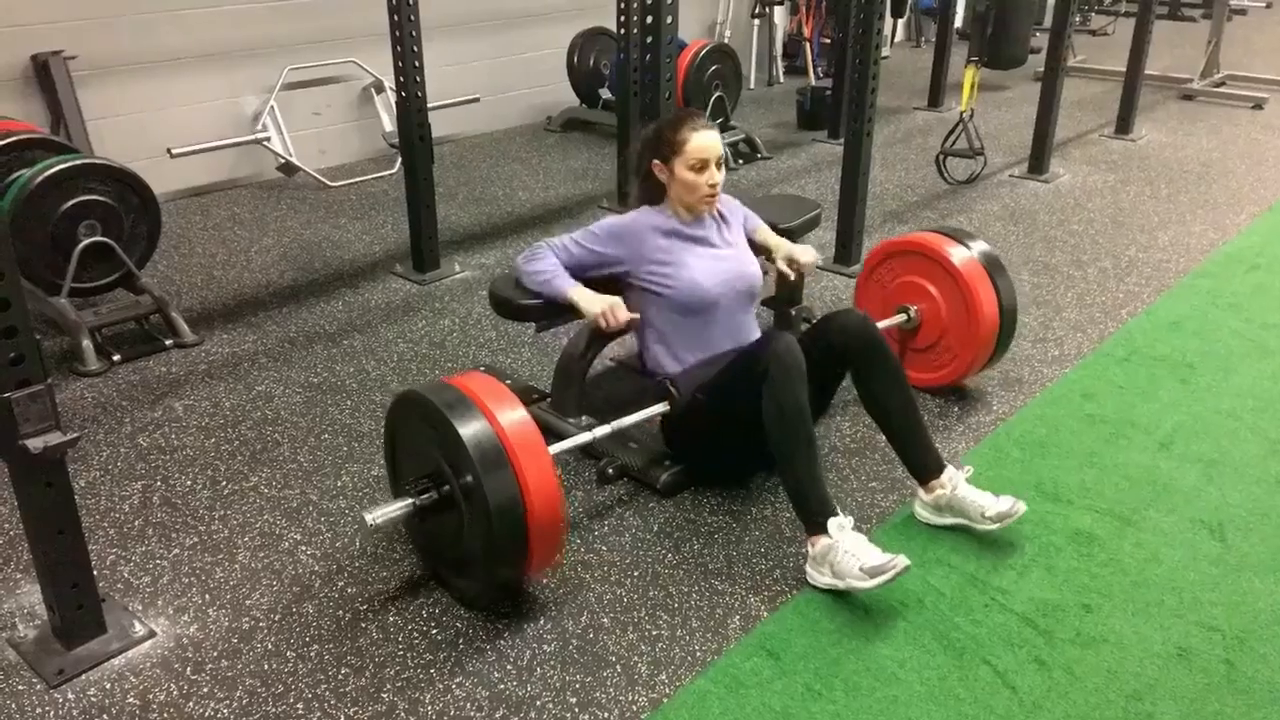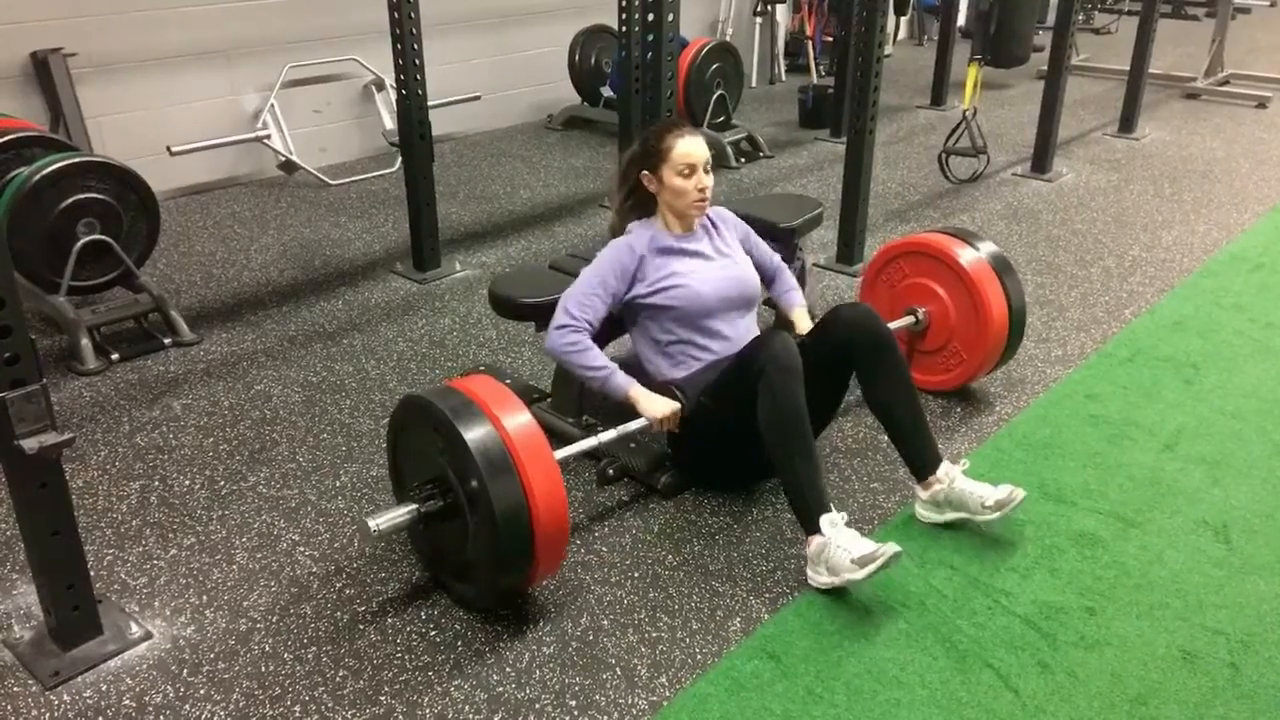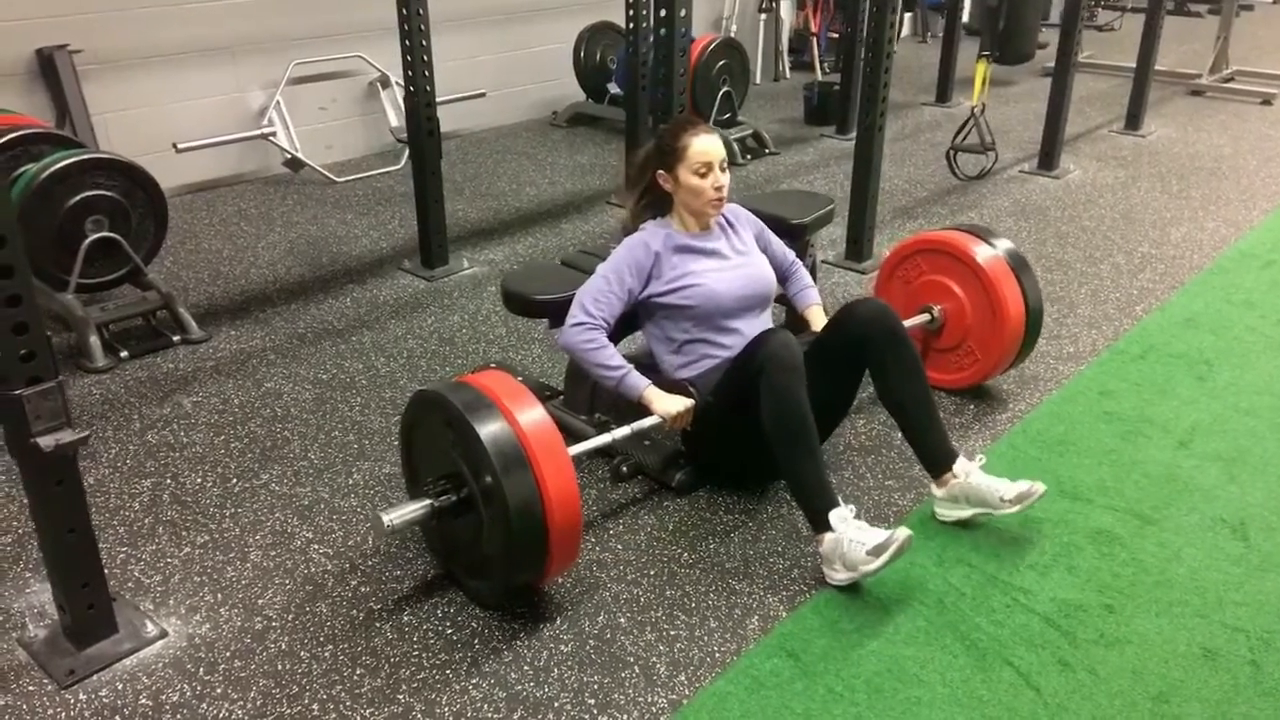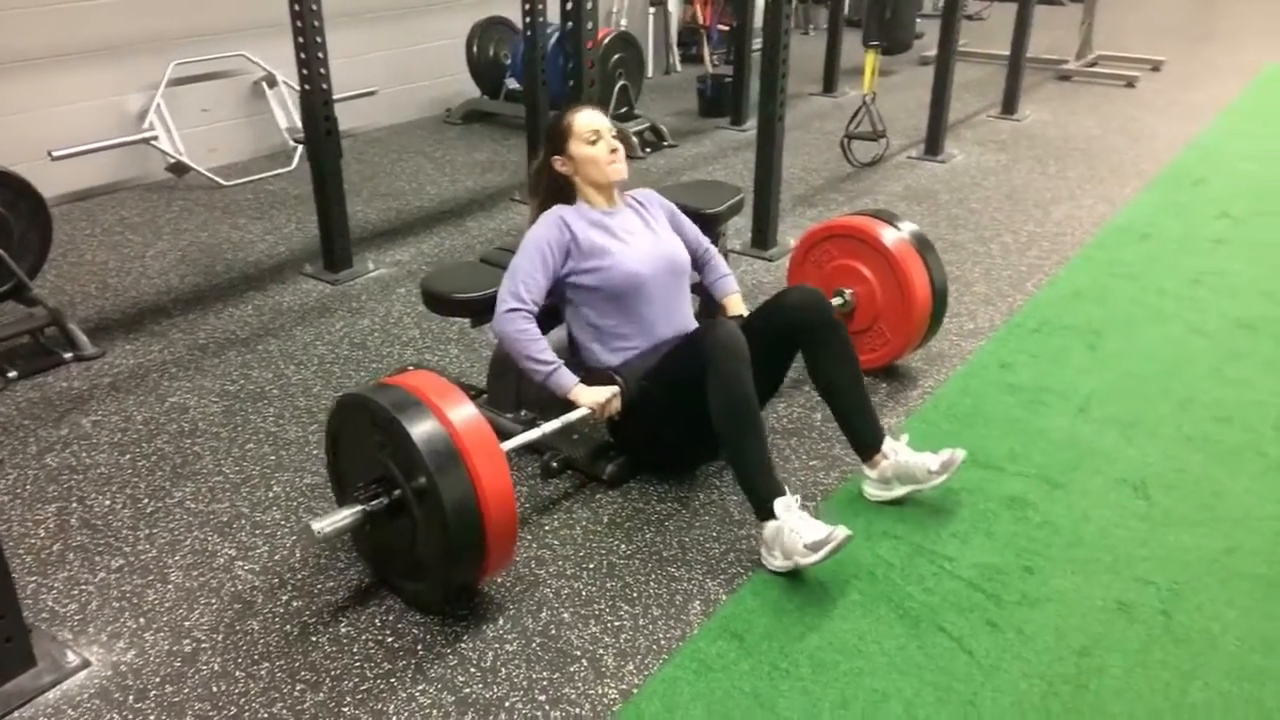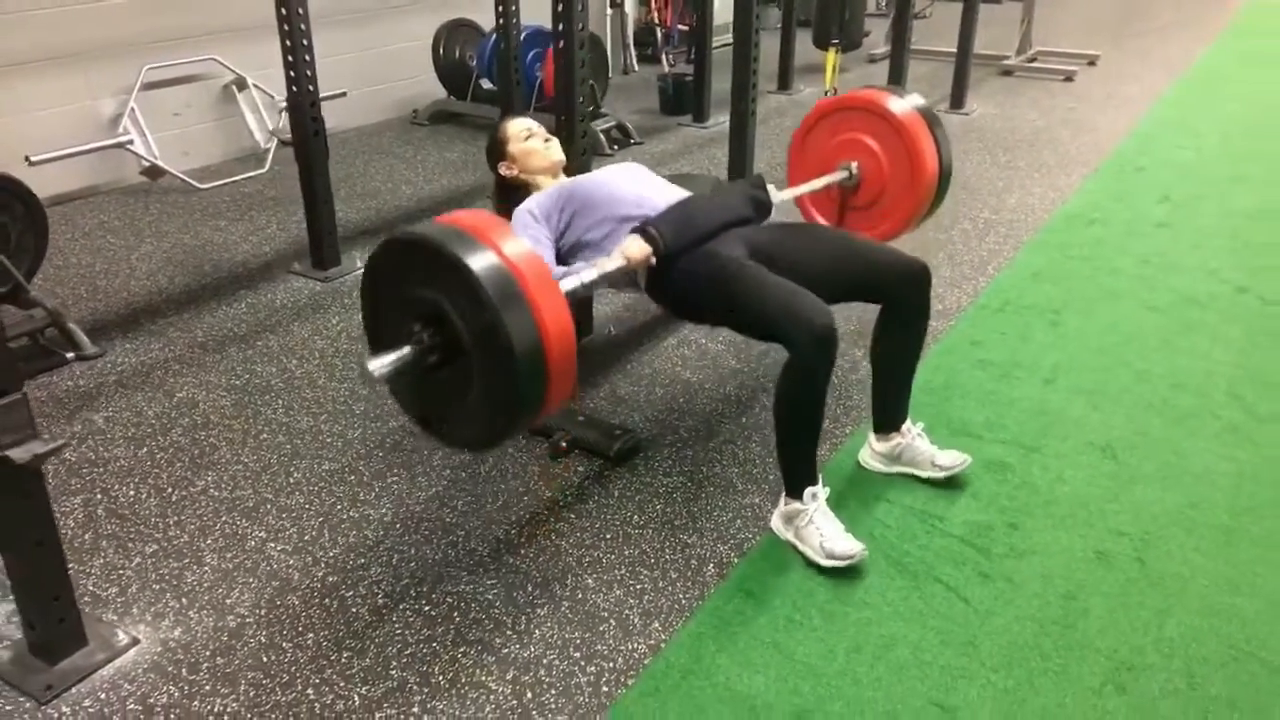
dt=1s
person 1, frame 1
left shoulder: (723, 210)
right shoulder: (634, 232)
right elbow: (534, 260)
left wrist: (778, 243)
right wrist: (583, 296)
left hip: (762, 397)
right hip: (698, 416)
left knee: (850, 327)
right knee: (778, 348)
left ankle: (938, 487)
right ankle: (825, 543)
person 1, frame 2
left shoulder: (722, 223)
right shoulder: (632, 250)
left elbow: (775, 271)
right elbow: (564, 334)
left wrist: (804, 324)
right wrist: (639, 395)
left hip: (770, 400)
right hip: (705, 424)
left knee: (855, 321)
right knee: (773, 347)
left ankle: (936, 484)
right ankle: (823, 541)
person 1, frame 3
left shoulder: (736, 220)
right shoulder: (646, 248)
left elbow: (791, 268)
right elbow: (579, 330)
left wrist: (822, 329)
right wrist: (652, 395)
left hip: (783, 397)
right hip: (719, 420)
left knee: (868, 316)
right knee: (775, 345)
left ankle: (952, 479)
right ankle: (835, 535)
person 1, frame 4
left shoulder: (647, 203)
right shoulder: (560, 226)
left elbow: (706, 255)
right elbow: (511, 317)
left wrist: (741, 316)
right wrist: (575, 389)
left hip: (707, 379)
right hip: (641, 405)
left knee: (803, 303)
right knee: (718, 337)
left ankle: (882, 461)
right ankle: (778, 525)
person 1, frame 5
left shoulder: (619, 171)
right shoulder: (535, 211)
left wrist: (757, 194)
right wrist: (610, 257)
left hip: (740, 232)
right hip: (684, 262)
left knee: (908, 277)
right knee: (813, 327)
left ankle: (891, 439)
right ankle: (800, 505)
